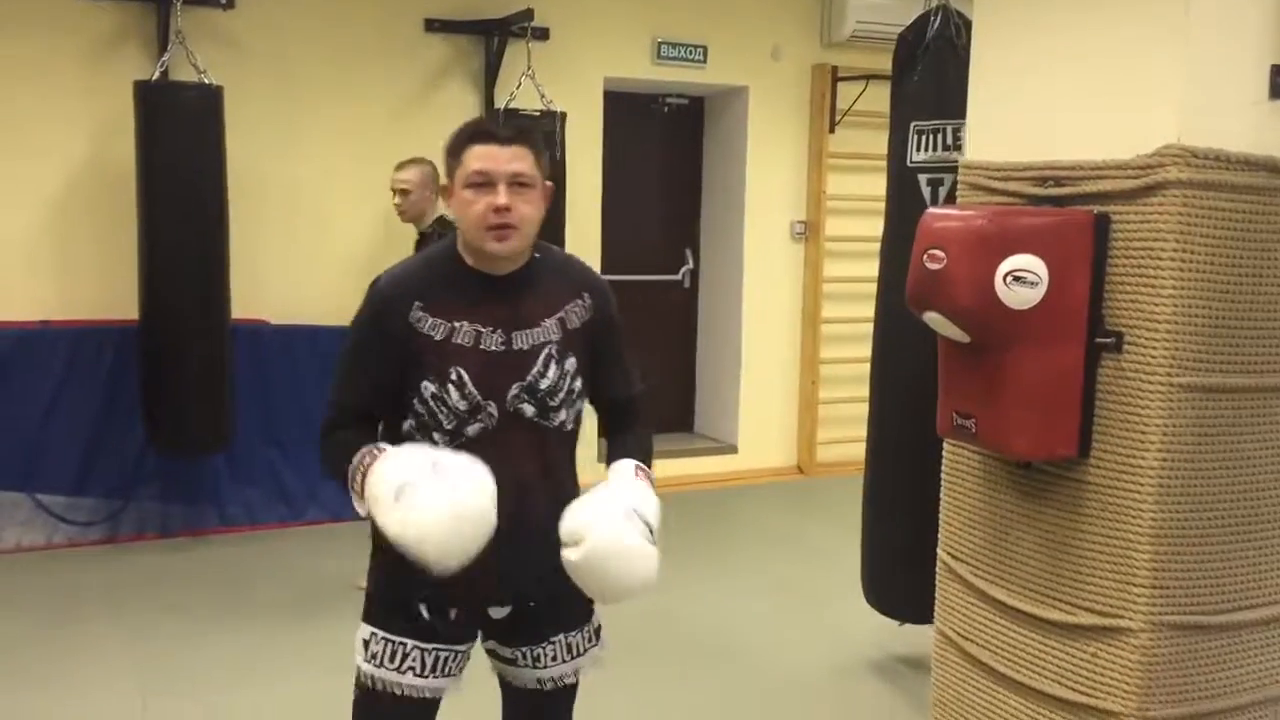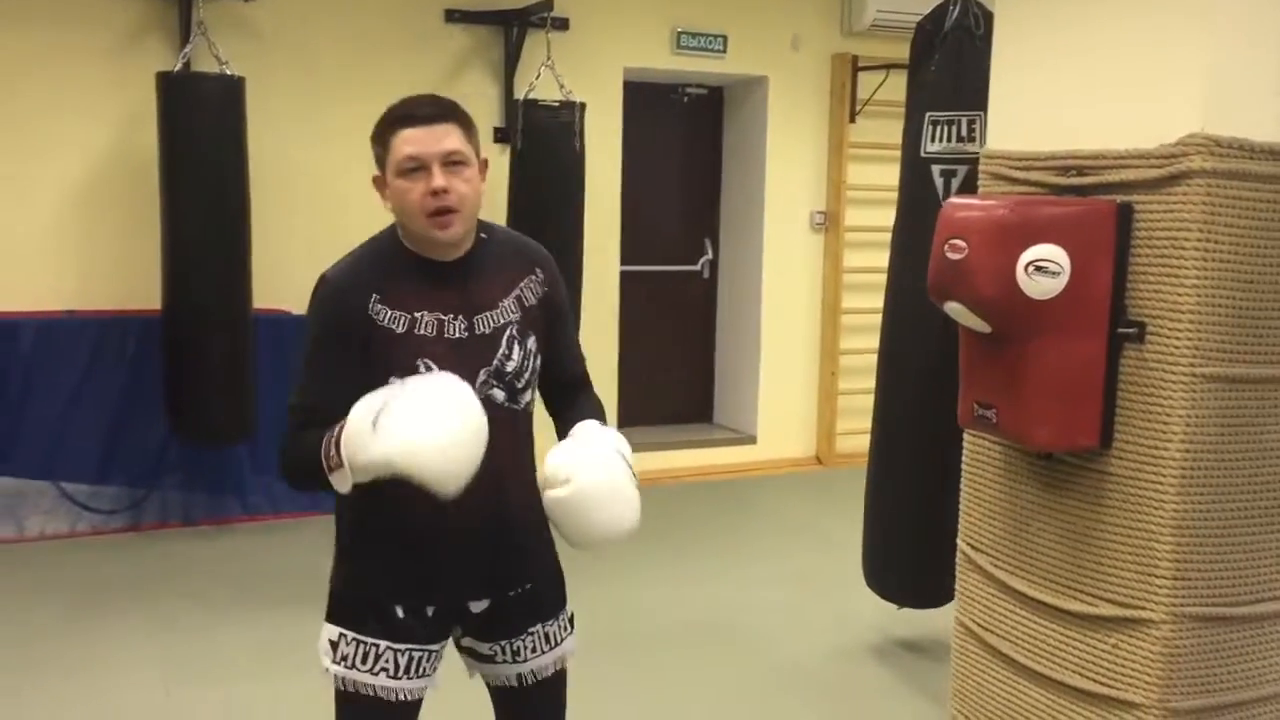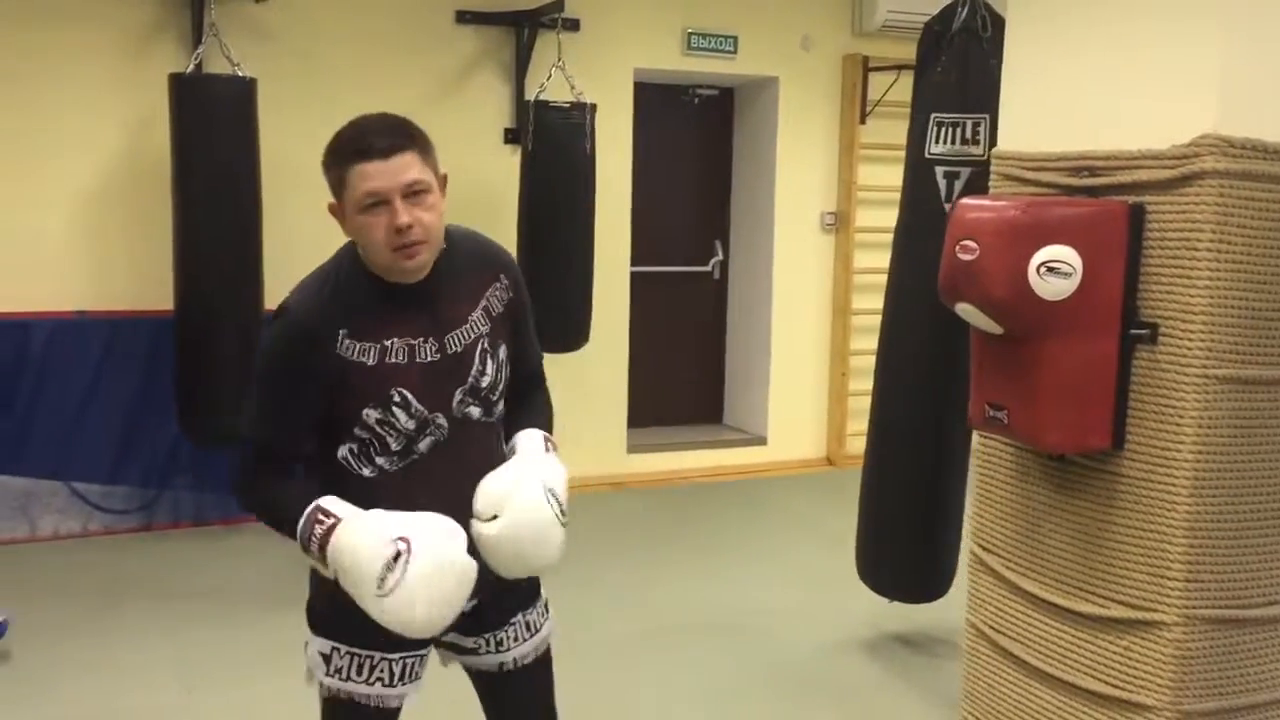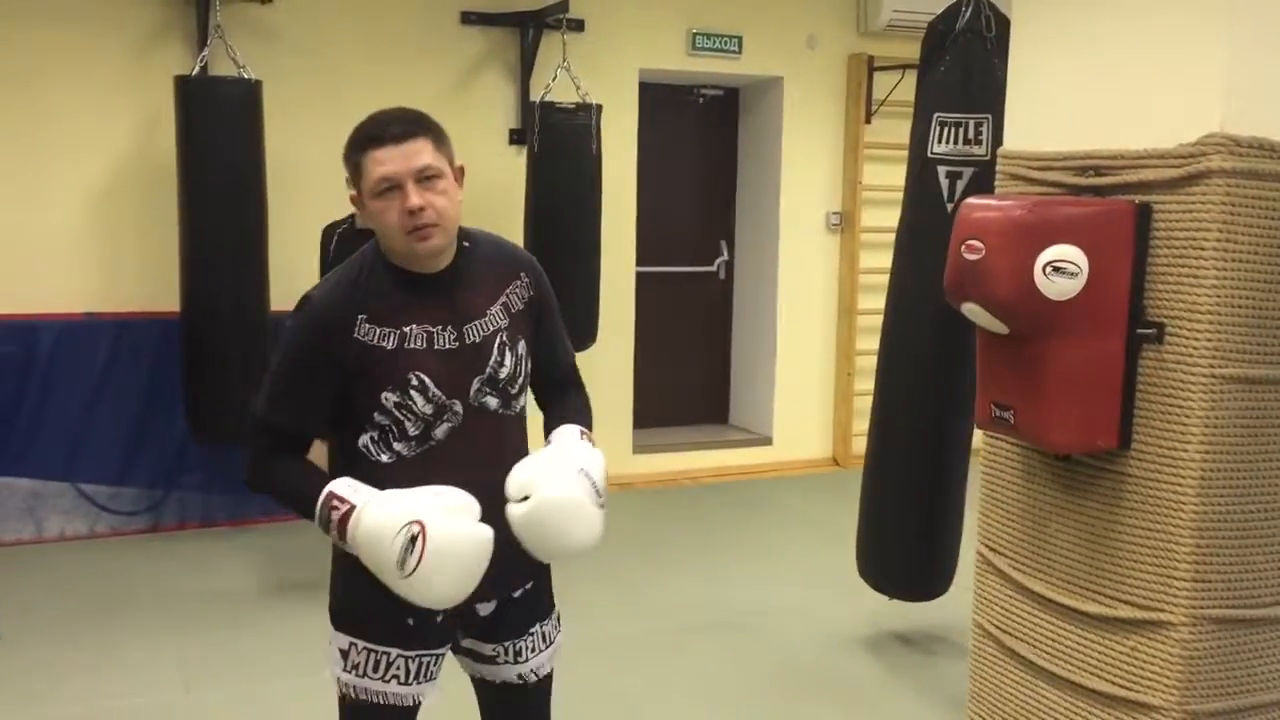
dt=0.3s
person 1, frame 1
left shoulder: (582, 292)
right shoulder: (399, 297)
left elbow: (626, 414)
right elbow: (339, 438)
left wrist: (633, 486)
right wrist: (380, 474)
left hip: (546, 569)
right hip: (421, 574)
person 1, frame 2
left shoulder: (529, 268)
right shoulder: (350, 290)
left elbow: (571, 388)
right elbow: (297, 457)
right wrist: (358, 444)
left hip: (516, 556)
right hip: (388, 574)
person 1, frame 3
left shoulder: (491, 271)
right shoulder: (311, 321)
left elbow: (528, 385)
right elbow: (262, 478)
left wrist: (534, 458)
right wrist: (339, 537)
left hip: (494, 557)
right hip: (368, 587)
person 1, frame 4
left shoulder: (513, 273)
right shoulder: (334, 311)
left elbow: (562, 387)
right elbow: (270, 459)
left wrist: (572, 450)
right wrist: (355, 515)
left hip: (513, 561)
right hip: (388, 586)
